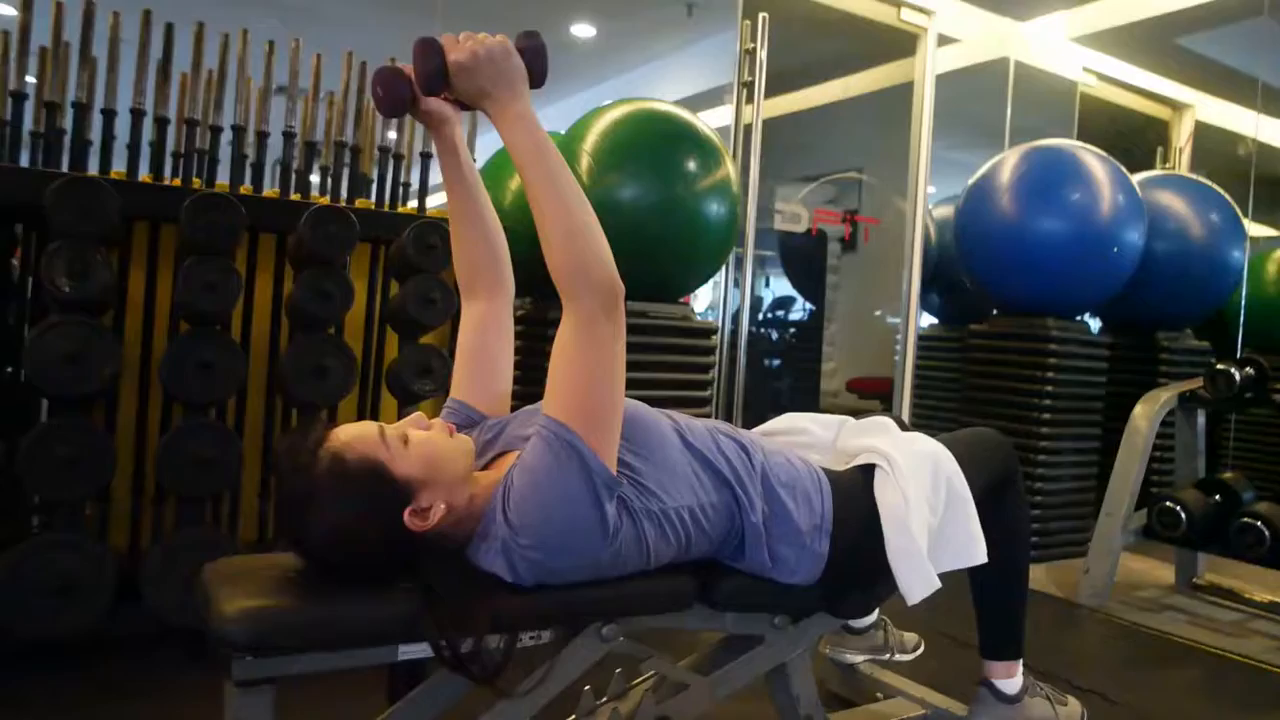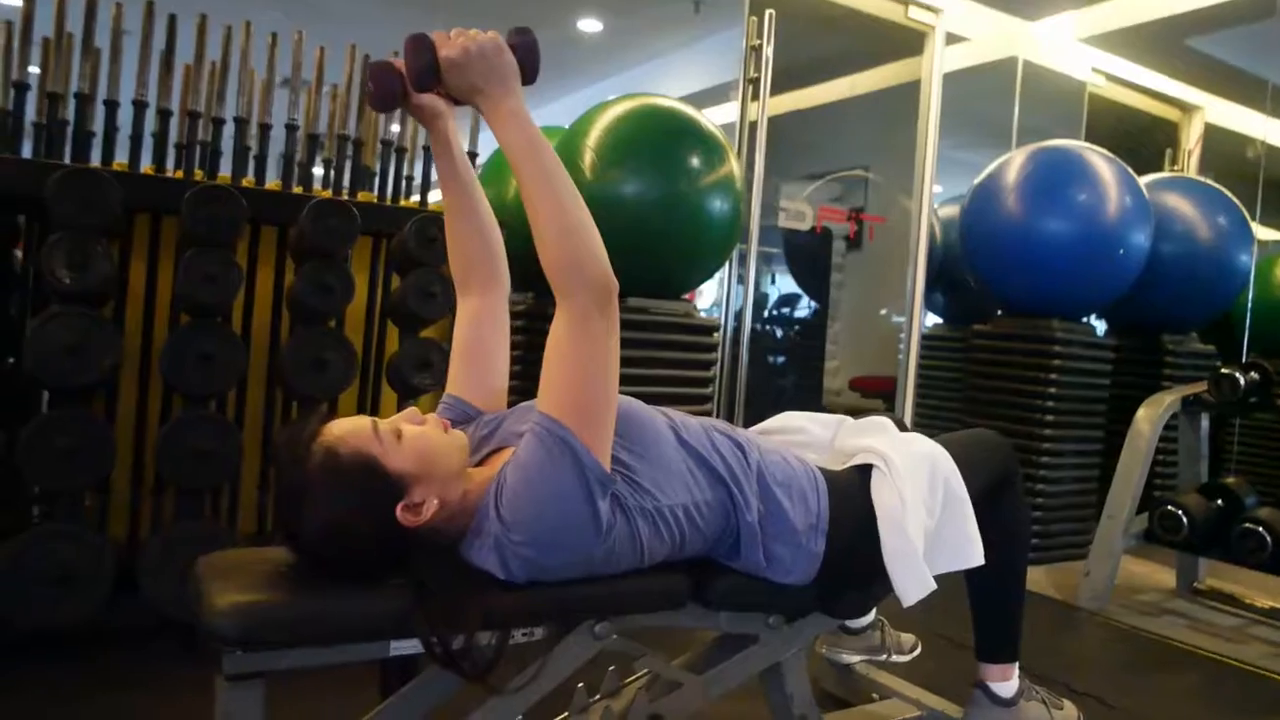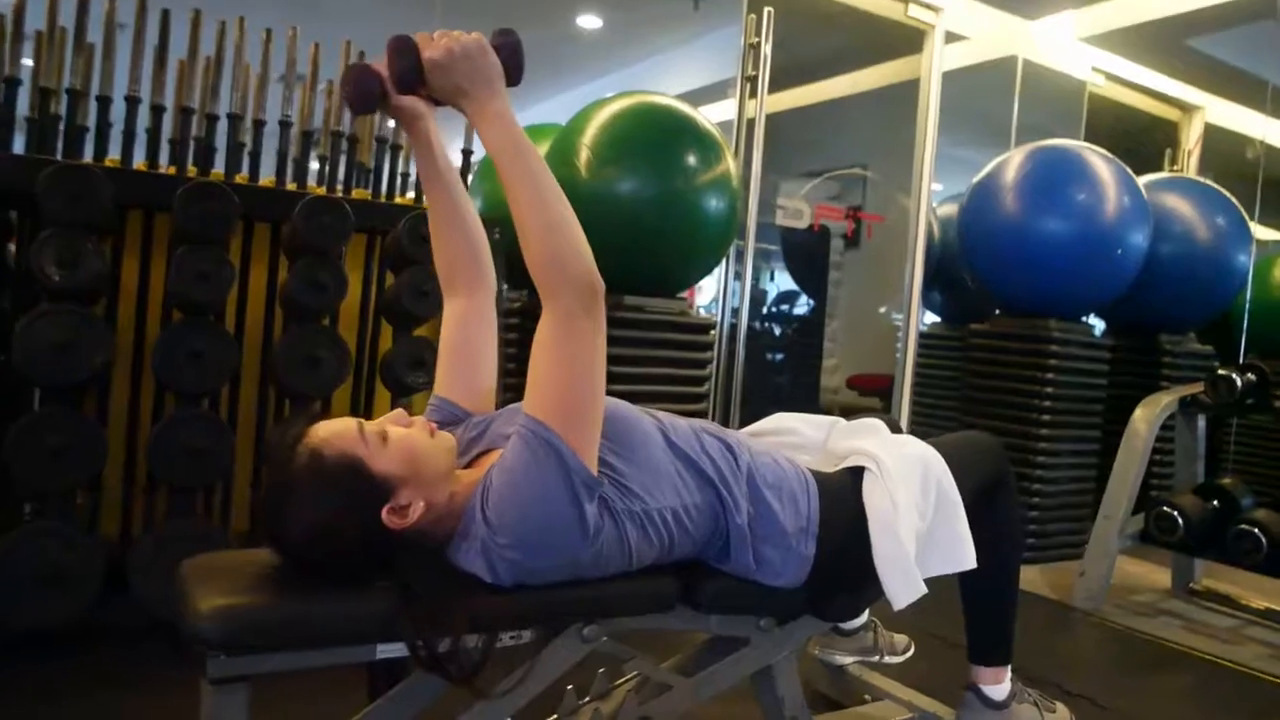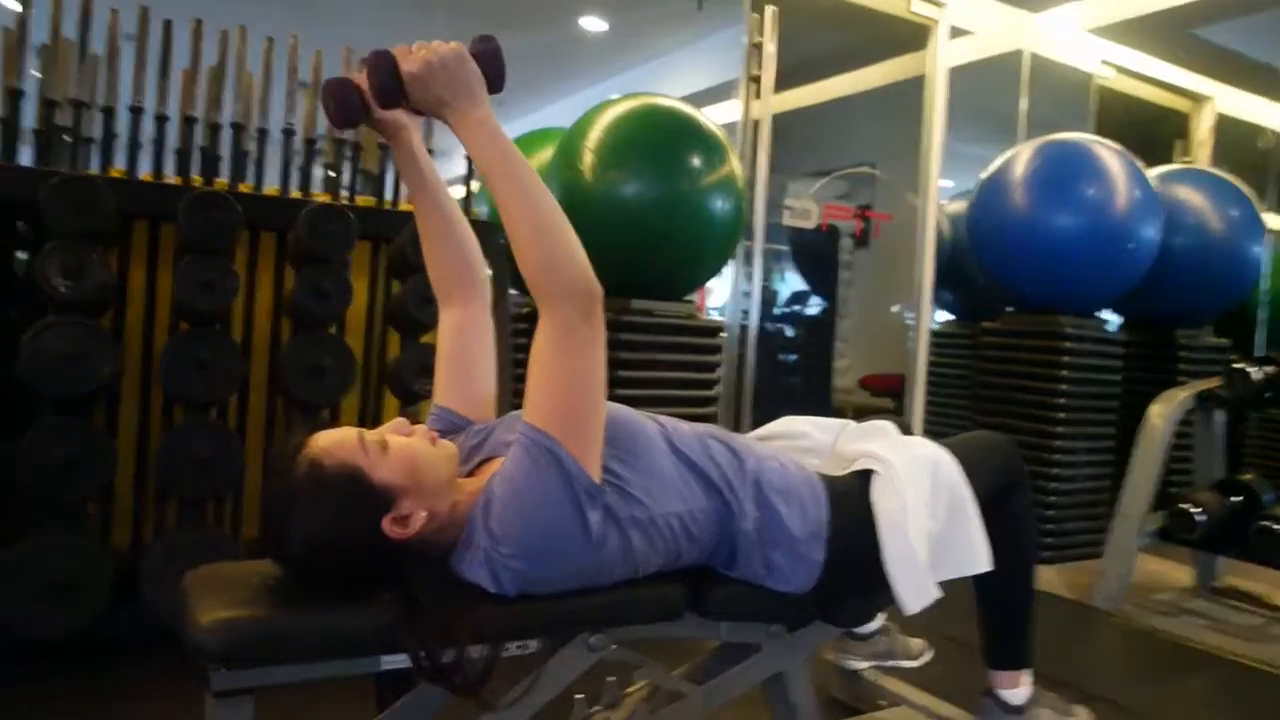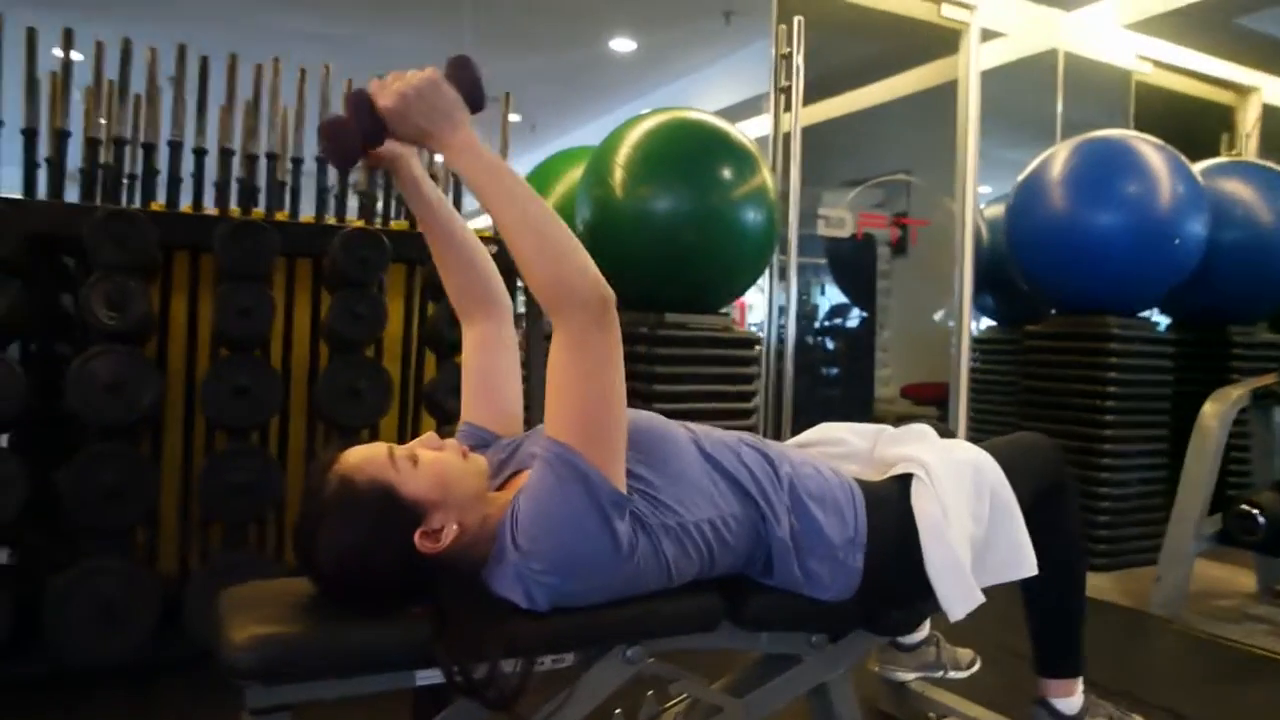
dt=0.2s
person 1, frame 1
left shoulder: (472, 448)
right shoulder: (547, 519)
left elbow: (487, 294)
right elbow: (598, 298)
left wrist: (448, 137)
right wrist: (510, 109)
right hip: (807, 530)
right knee: (993, 456)
left ankle: (857, 626)
person 1, frame 2
left shoulder: (467, 445)
right shoulder: (540, 514)
left elbow: (483, 288)
right elbow: (590, 293)
left wrist: (442, 132)
right wrist: (502, 104)
right hip: (804, 530)
left knee: (860, 435)
right knee: (991, 457)
left ankle: (853, 625)
person 1, frame 3
left shoulder: (454, 447)
right shoulder: (527, 520)
left elbow: (470, 289)
right elbow: (577, 294)
left wrist: (422, 133)
right wrist: (487, 106)
right hip: (794, 531)
left knee: (853, 436)
right knee: (984, 460)
left ankle: (846, 626)
person 1, frame 4
left shoulder: (455, 455)
right shoulder: (528, 525)
left elbow: (465, 296)
right elbow: (574, 299)
left wrist: (406, 147)
right wrist: (470, 115)
right hip: (801, 534)
left knee: (864, 438)
right knee: (995, 462)
left ankle: (861, 629)
person 1, frame 5
left shoulder: (488, 471)
right shoulder: (555, 540)
left elbow: (487, 312)
right elbow: (587, 308)
left wrist: (409, 173)
right wrist: (454, 137)
right hip: (840, 542)
left knee: (908, 444)
right knee: (1040, 464)
left ankle: (909, 641)
